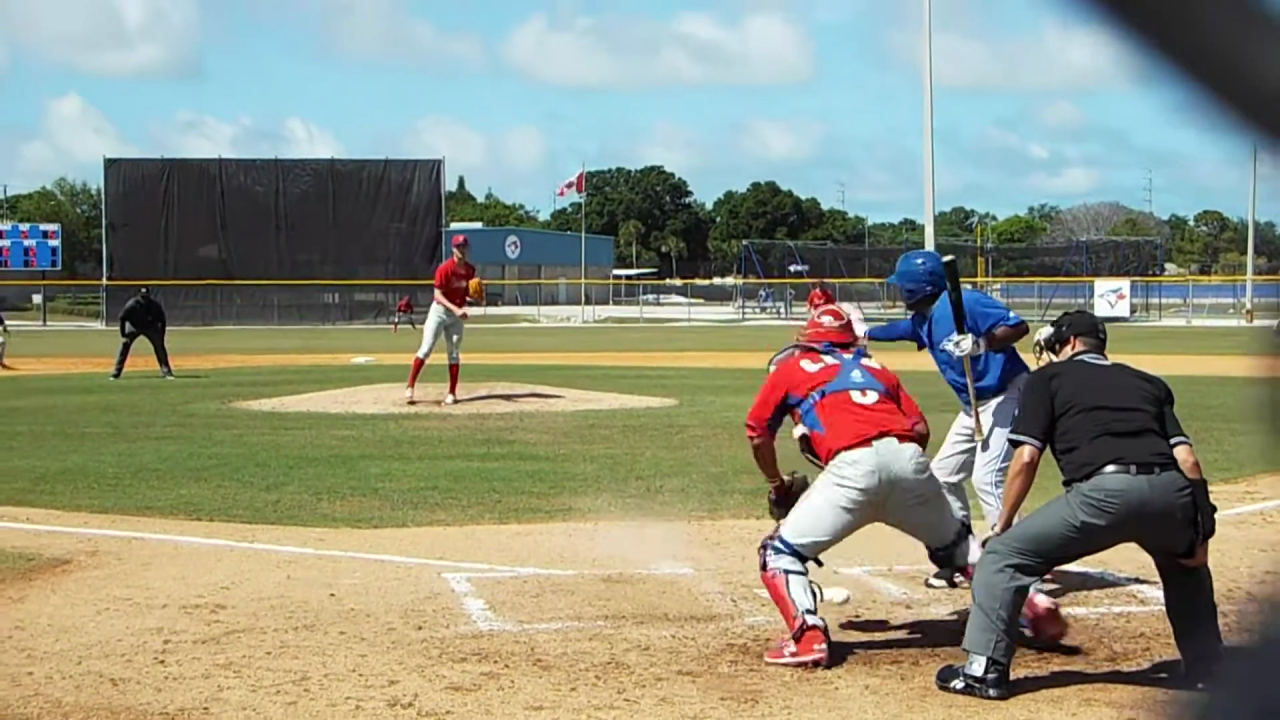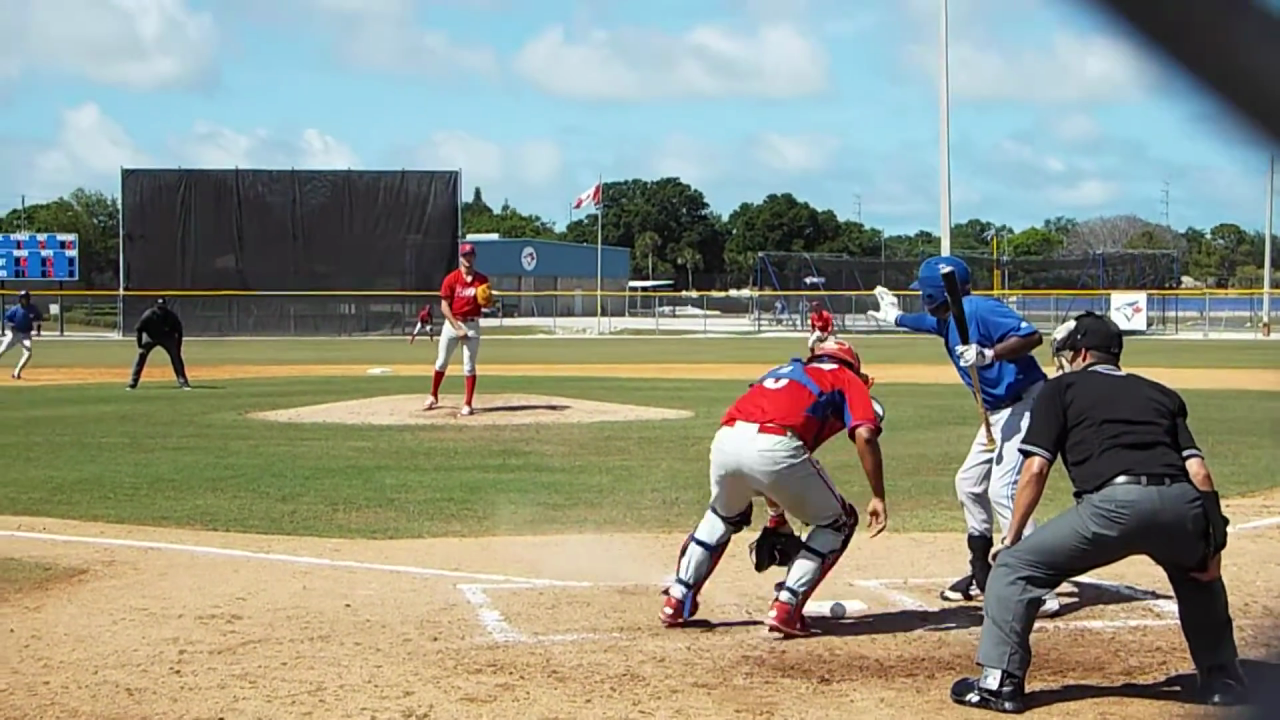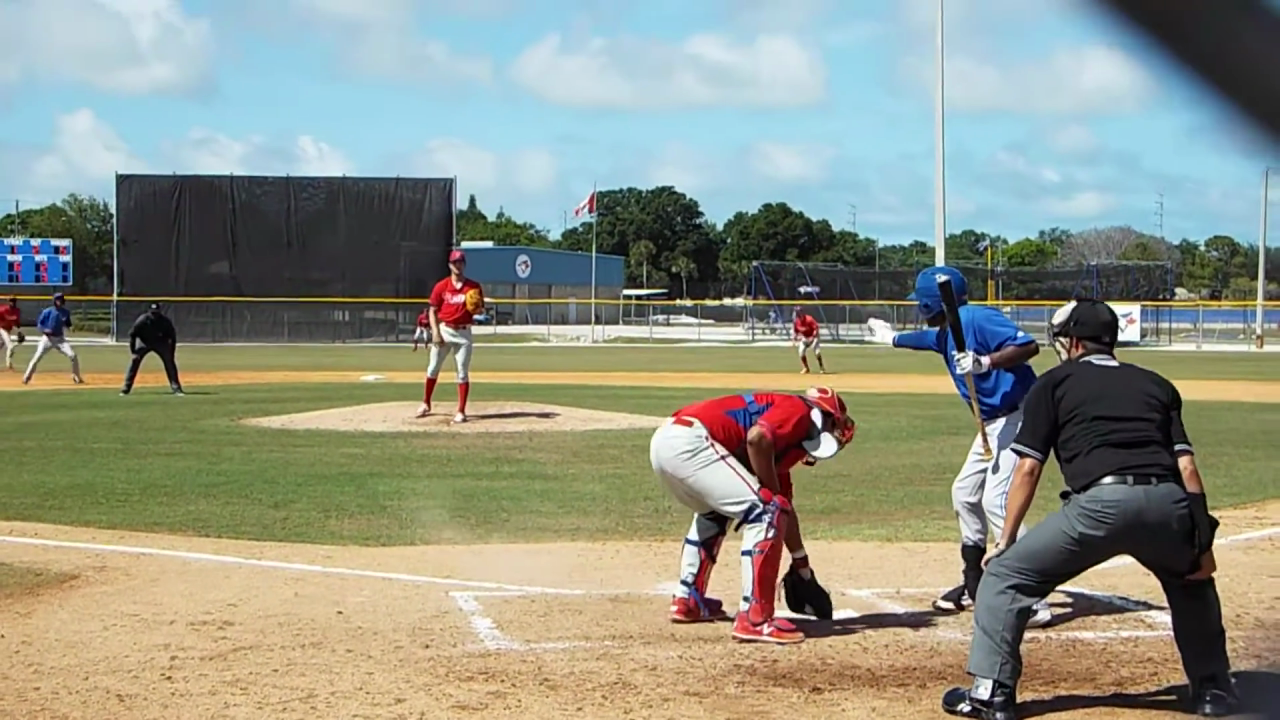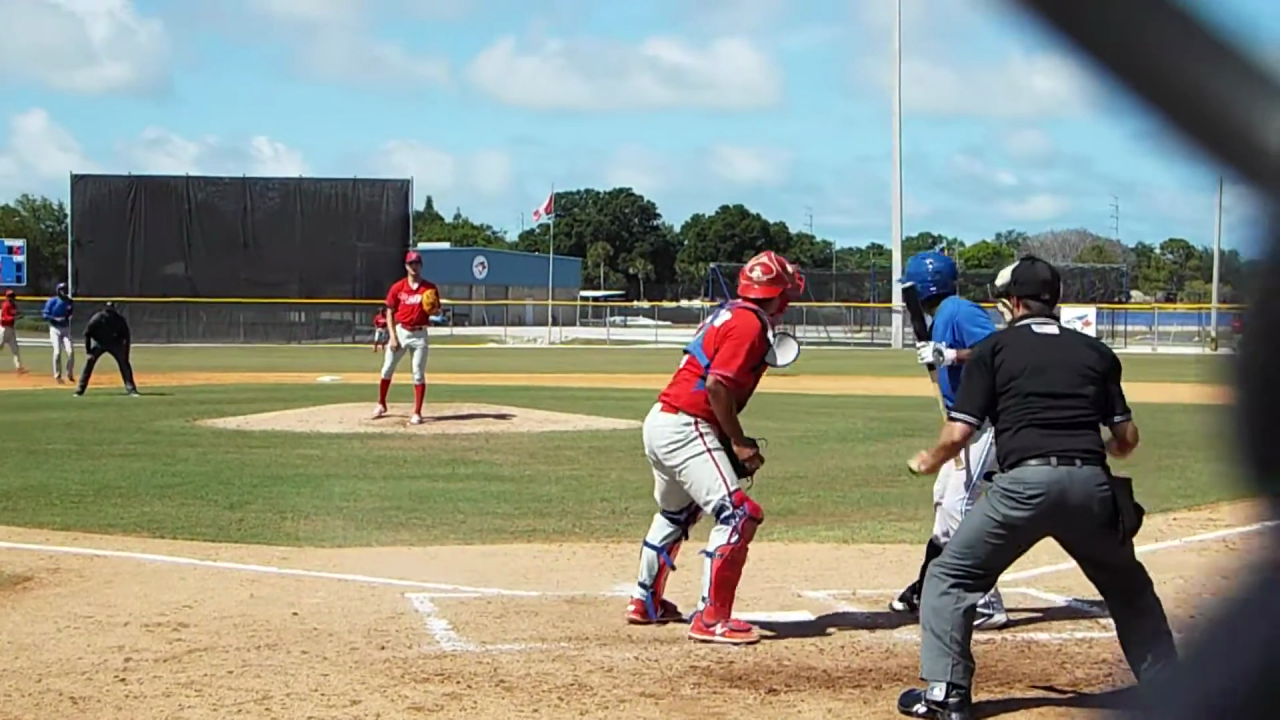
dt=0.4s
person 1, frame 1
left shoulder: (1048, 378)
right shoulder: (1149, 383)
left elbow: (1027, 458)
right elbow: (1186, 459)
left wrist: (1002, 525)
right wrist: (1199, 529)
left hip: (1102, 492)
right hip: (1170, 492)
left knee: (1003, 555)
right knee: (1185, 560)
left ankle: (985, 670)
right ankle: (1206, 664)
person 1, frame 2
left shoulder: (1062, 388)
right shoulder: (1162, 393)
left elbow: (1036, 469)
right elbow: (1199, 472)
left wrist: (1011, 536)
right wrist: (1211, 543)
left hip: (1114, 503)
right hip: (1181, 504)
left knee: (1014, 567)
right knee: (1198, 574)
left ankle: (999, 683)
right ankle: (1223, 681)
person 1, frame 3
left shoulder: (1054, 382)
right shoulder: (1156, 384)
left elbow: (1028, 467)
right elbow: (1187, 467)
left wrist: (1006, 539)
right wrist: (1201, 542)
left hip: (1100, 503)
right hip: (1168, 503)
left knee: (1005, 574)
right knee: (1191, 582)
person 1, frame 4
left shoulder: (993, 349)
right shoulder: (1096, 352)
left elbow: (959, 432)
right elbow: (1125, 437)
left wrist: (928, 461)
right wrist: (1119, 494)
left hip: (1023, 483)
right hip: (1090, 483)
left knee: (949, 575)
right knee: (1126, 584)
person 2, frame 1
left shoulder: (964, 303)
right shoulder: (923, 320)
left elbow: (1018, 327)
right elbow: (895, 329)
left wrist: (980, 343)
right wrist: (861, 333)
left hip: (1004, 396)
right hip: (974, 405)
left knee: (988, 481)
right knee: (945, 474)
person 2, frame 2
left shoulder: (978, 309)
right shoulder: (949, 321)
left elbow: (1032, 337)
right elbow: (927, 322)
left wrist: (988, 355)
right wrist: (897, 317)
left hip: (1026, 405)
right hip: (999, 412)
left knee: (1003, 491)
right knee: (969, 484)
left ankle: (1039, 593)
right ankle: (982, 575)
person 2, frame 3
left shoulder: (976, 317)
right shoulder: (947, 332)
left elbow: (1029, 346)
right elbow: (932, 338)
left wrist: (986, 362)
right wrist: (894, 338)
left hip: (1020, 417)
right hip: (994, 422)
left knee: (997, 501)
right knee: (965, 493)
left ankle: (1031, 602)
right ankle: (975, 585)
person 2, frame 4
left shoulder: (958, 311)
right shoulder: (941, 317)
left wrist: (950, 357)
left hip: (986, 420)
left knee: (959, 504)
right knee: (946, 498)
left ankle: (987, 606)
right ankle: (928, 588)
person 3, frame 1
left shoulder: (790, 366)
right shoulder: (877, 369)
left elbow: (757, 432)
right elbow: (920, 429)
left wrist: (776, 483)
left hip: (853, 466)
right hip: (908, 458)
left knee: (779, 553)
right knee: (954, 541)
left ankle: (809, 637)
right ankle: (1027, 602)
person 3, frame 2
left shoulder: (784, 371)
right shoulder: (850, 381)
right elbow: (865, 434)
left wrist: (777, 516)
right wrist: (878, 497)
left hip: (727, 441)
right hip: (776, 447)
left knee: (724, 517)
right knee: (837, 522)
left ankle: (678, 600)
right ankle: (785, 609)
person 3, frame 3
left shoulder: (789, 444)
right shoulder: (799, 410)
right elbow: (756, 439)
left wrist: (800, 561)
right wrist: (771, 493)
left hip: (666, 440)
right hip: (689, 442)
left knee: (714, 511)
right knee: (766, 511)
left ankle: (687, 601)
right ankle: (755, 619)
person 3, frame 4
left shoulder: (733, 315)
right shoulder: (750, 324)
right elbow: (716, 385)
left wrist: (732, 438)
right wrist: (739, 442)
left hip: (663, 423)
right hip: (685, 428)
left knee: (676, 513)
right knee: (736, 514)
left ankle: (645, 602)
right ankle: (711, 619)
